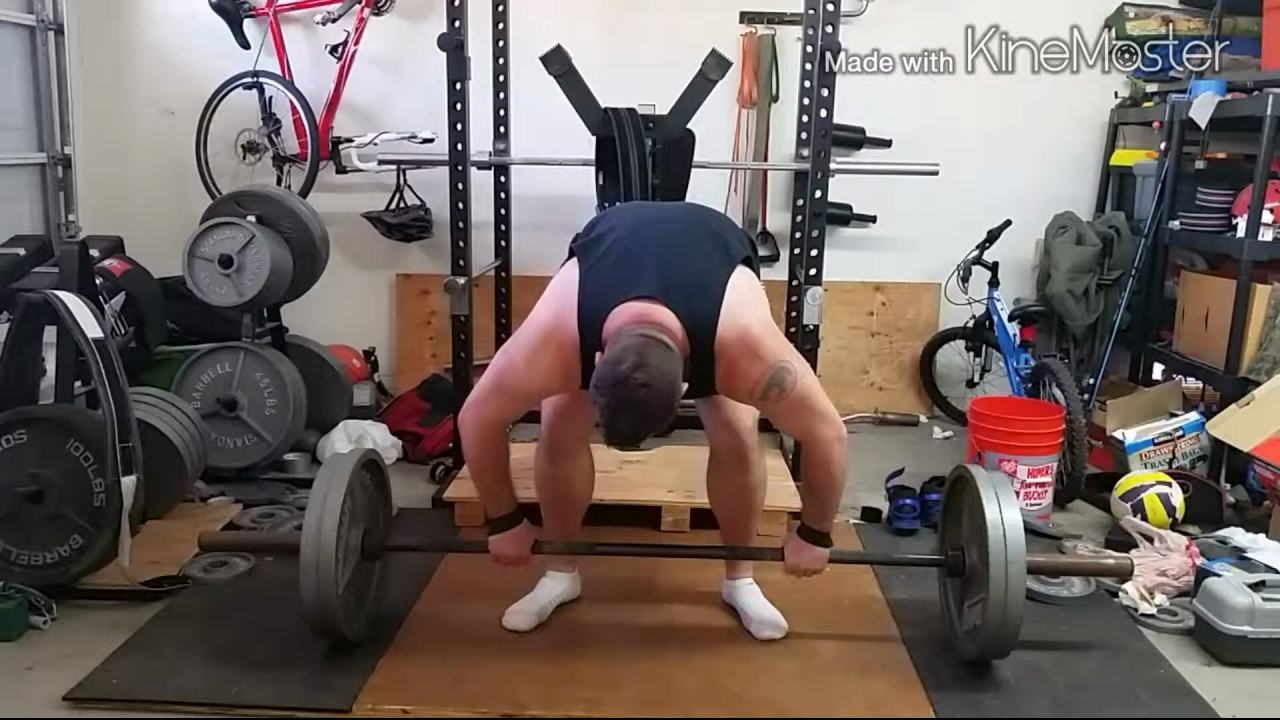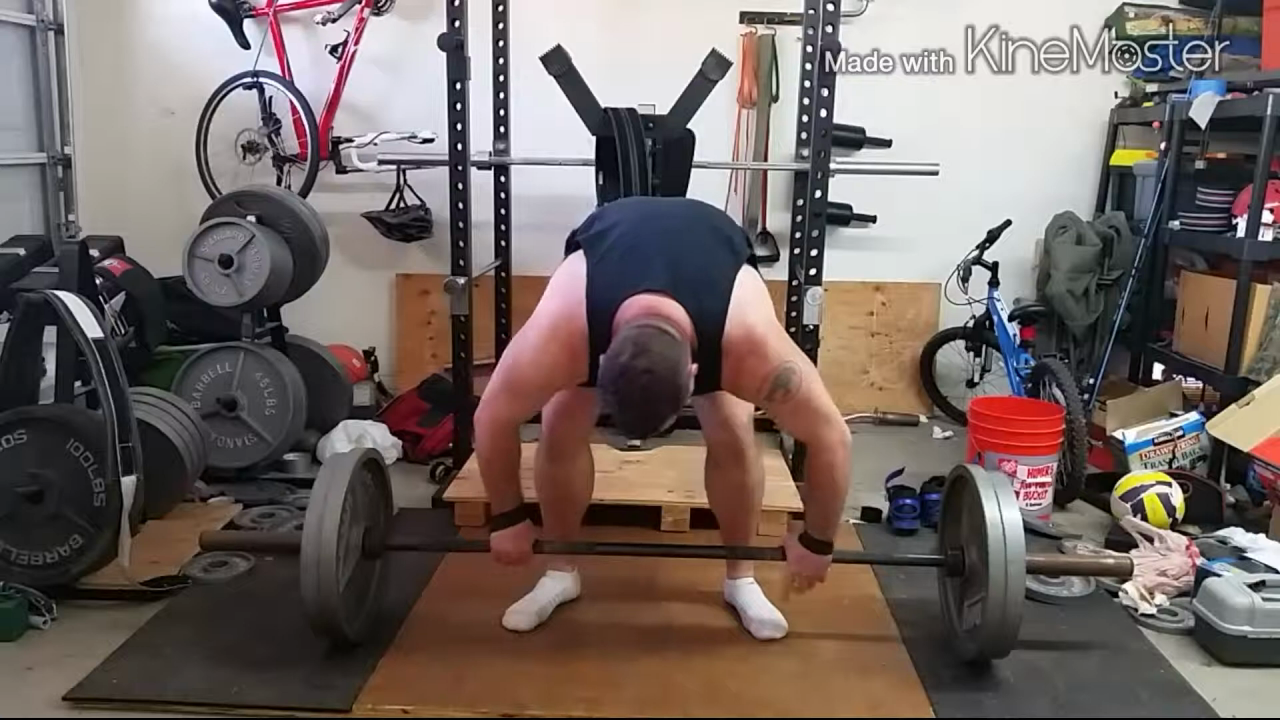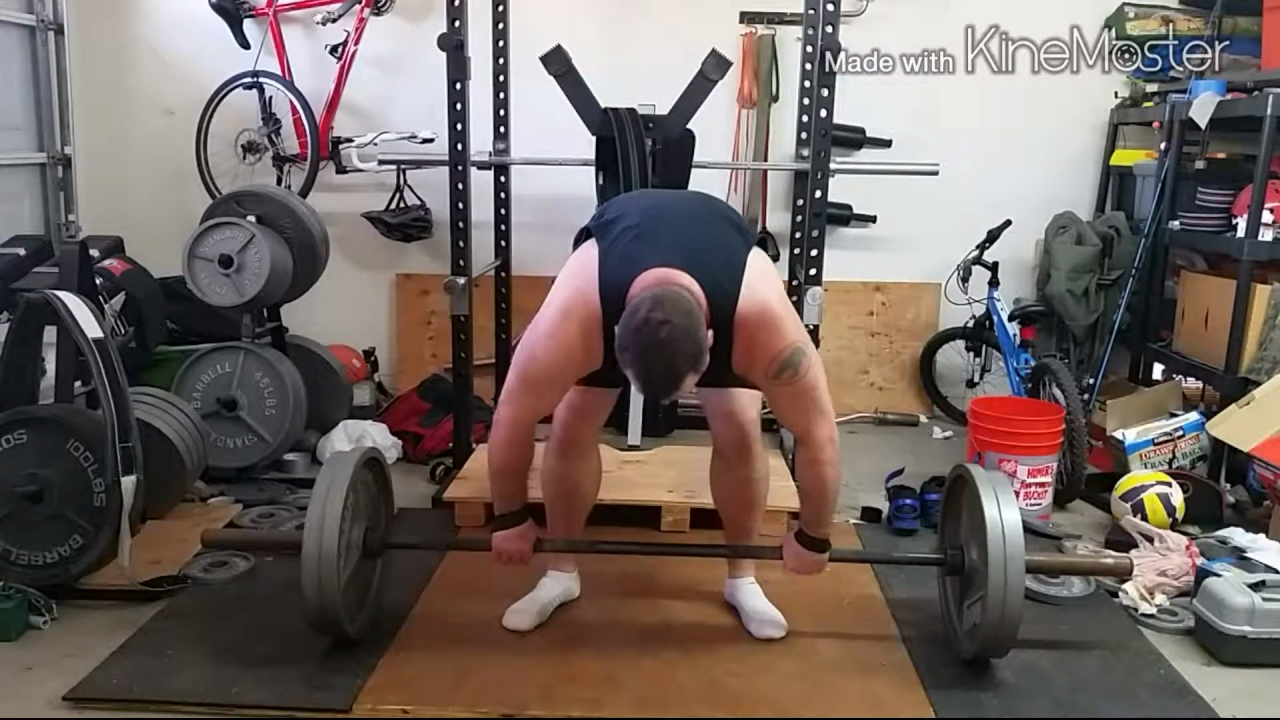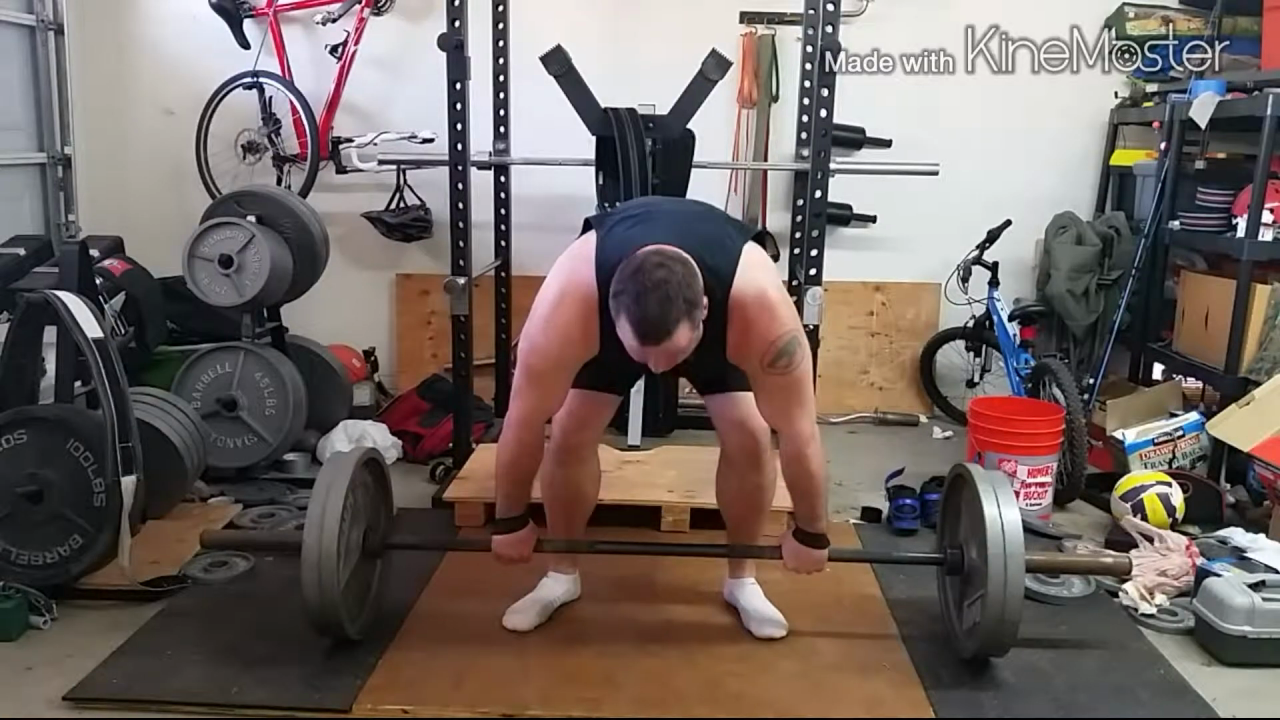
dt=0.4s
person 1, frame 1
left shoulder: (743, 347)
right shoulder: (552, 344)
left elbow: (827, 432)
right elbow: (477, 417)
left wrist: (814, 534)
right wrist: (503, 522)
left knee: (738, 436)
right knee: (559, 430)
left ankle: (739, 578)
right ankle: (561, 572)
person 1, frame 2
left shoulder: (751, 345)
right shoulder: (559, 336)
left elbow: (831, 438)
right elbow: (492, 418)
left wrist: (815, 542)
right wrist: (507, 518)
left knee: (733, 436)
right knee: (559, 428)
left ankle: (740, 576)
right ankle: (560, 571)
person 1, frame 3
left shoulder: (763, 321)
right shoulder: (571, 320)
left elbow: (817, 434)
right elbow: (512, 419)
left wrist: (812, 537)
right wrist: (509, 519)
left knee: (739, 432)
right knee: (570, 428)
left ankle: (741, 576)
right ankle: (561, 571)
person 1, frame 4
left shoulder: (758, 306)
right shoulder: (568, 304)
left elbow: (797, 429)
right elbow: (526, 419)
left wrist: (810, 533)
right wrist: (510, 521)
left knee: (749, 438)
right knee: (569, 434)
left ankle: (741, 577)
right ankle: (562, 573)
